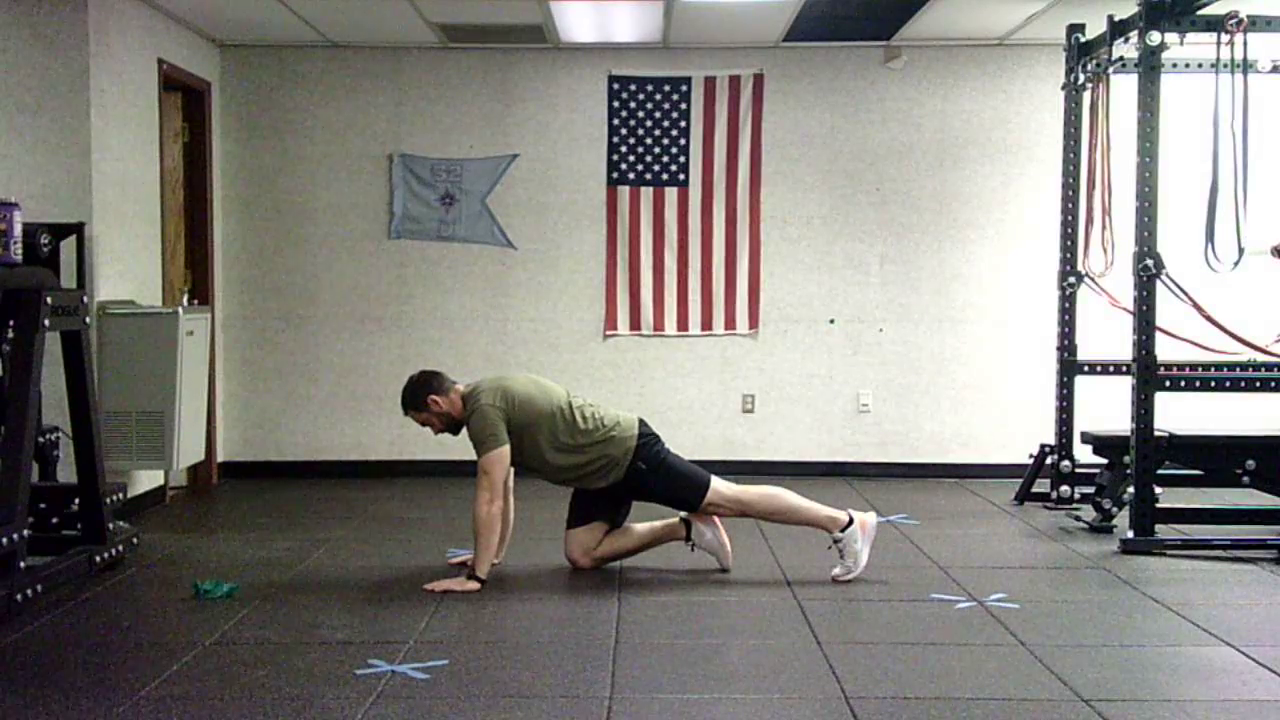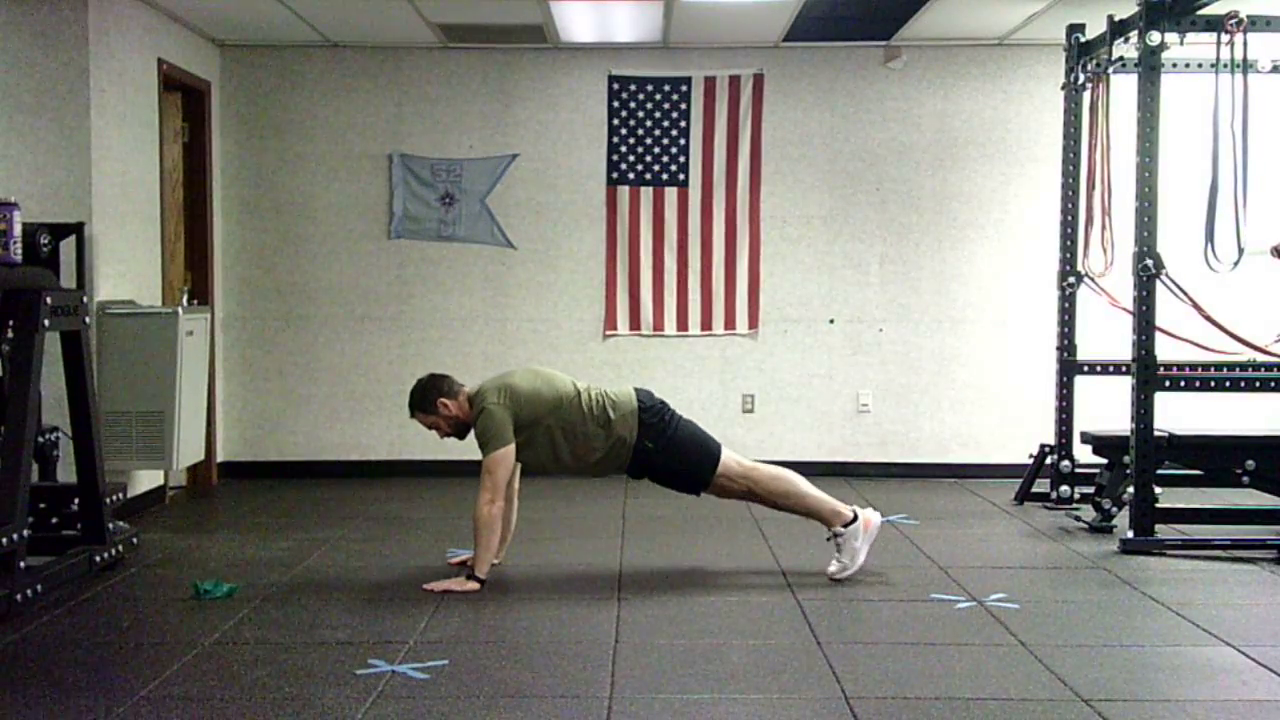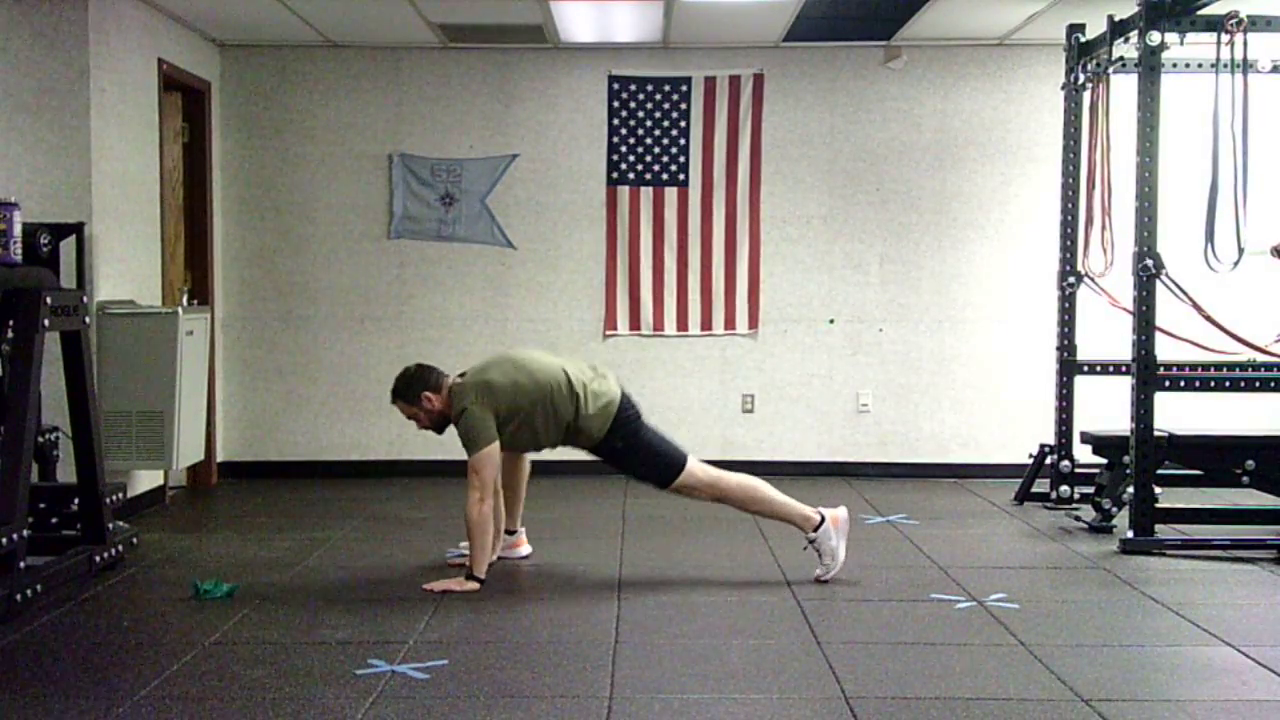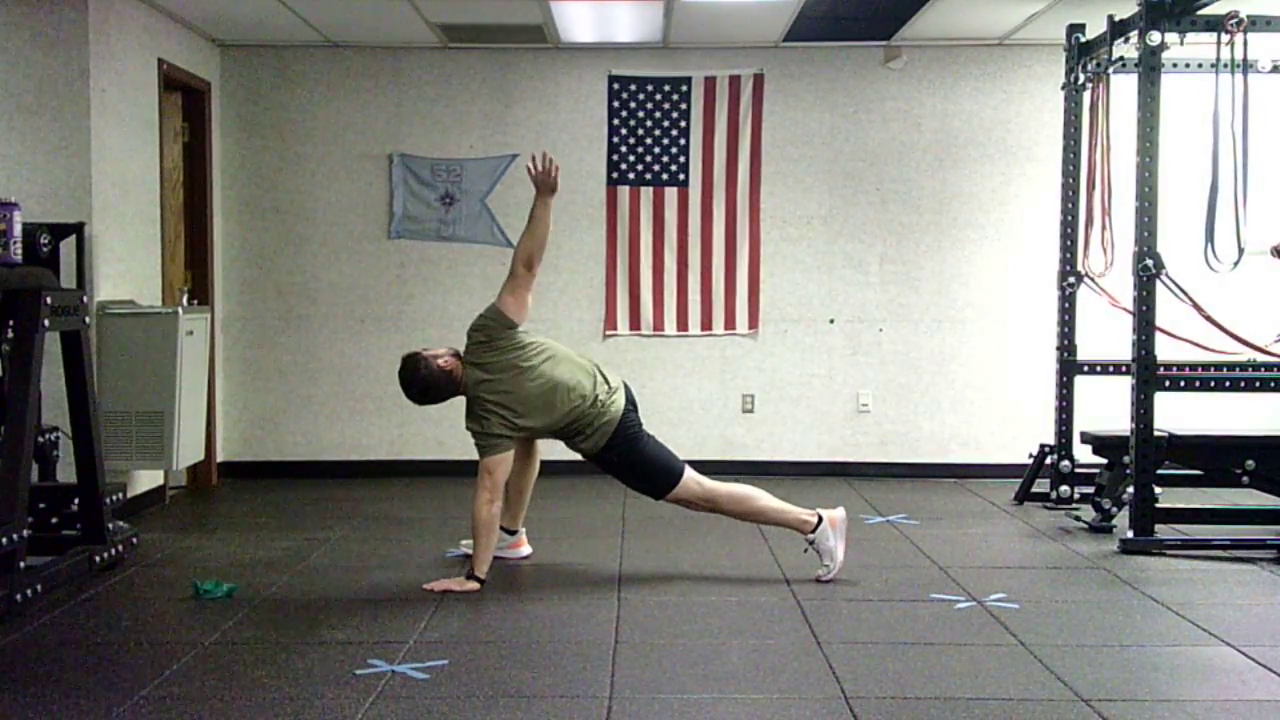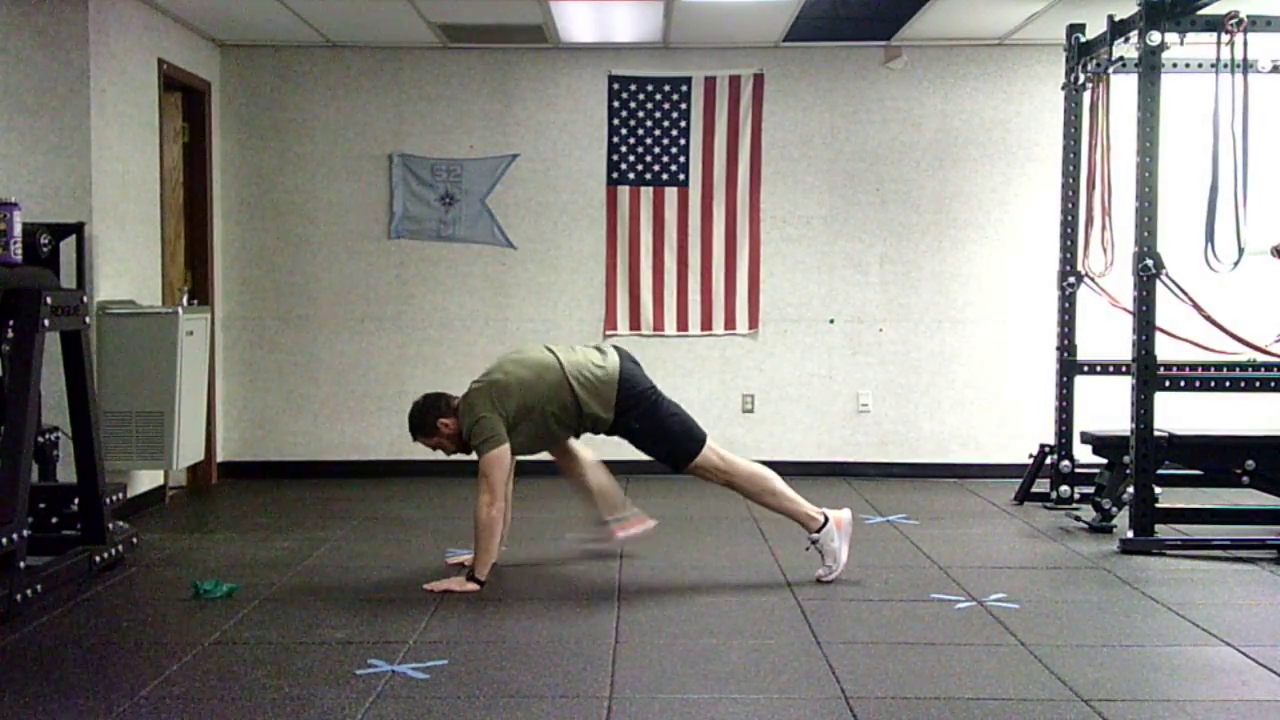
dt=1s
person 1, frame 1
left shoulder: (482, 410)
right shoulder: (492, 399)
left elbow: (490, 498)
right elbow: (504, 489)
left wrist: (476, 575)
right wrist: (493, 552)
left hip: (628, 454)
right hip: (608, 464)
left knee: (729, 499)
right knee: (581, 554)
left ankle: (847, 525)
right ankle: (687, 527)
person 1, frame 2
left shoulder: (489, 411)
right shoulder: (498, 400)
left elbow: (492, 498)
right elbow: (508, 491)
left wrist: (475, 575)
right wrist: (493, 553)
left hip: (640, 430)
right hip: (633, 430)
left knee: (740, 475)
right knee: (732, 485)
left ankle: (849, 521)
right ankle: (845, 517)
person 1, frame 3
left shoulder: (468, 407)
right shoulder: (471, 385)
left elbow: (480, 495)
right elbow: (490, 486)
left wrist: (475, 574)
right wrist: (493, 543)
left hip: (605, 421)
right hip: (596, 397)
left knee: (702, 481)
right knee: (507, 442)
left ankle: (819, 521)
right ankle: (510, 536)
person 1, frame 4
left shoulder: (487, 415)
right shoulder: (487, 338)
left elbow: (489, 494)
right elbow: (526, 267)
left wrist: (475, 575)
right wrist: (544, 197)
left hip: (607, 433)
right hip: (607, 391)
left knee: (701, 494)
left ankle: (816, 523)
right ankle: (511, 537)
person 1, frame 5
left shoulder: (479, 416)
right shoulder: (489, 403)
left elbow: (491, 497)
right elbow: (502, 491)
left wrist: (476, 576)
right wrist: (489, 552)
left hip: (619, 393)
right hip: (608, 372)
left knee: (713, 466)
right knee: (559, 446)
left ankle: (822, 524)
right ankle: (618, 517)
